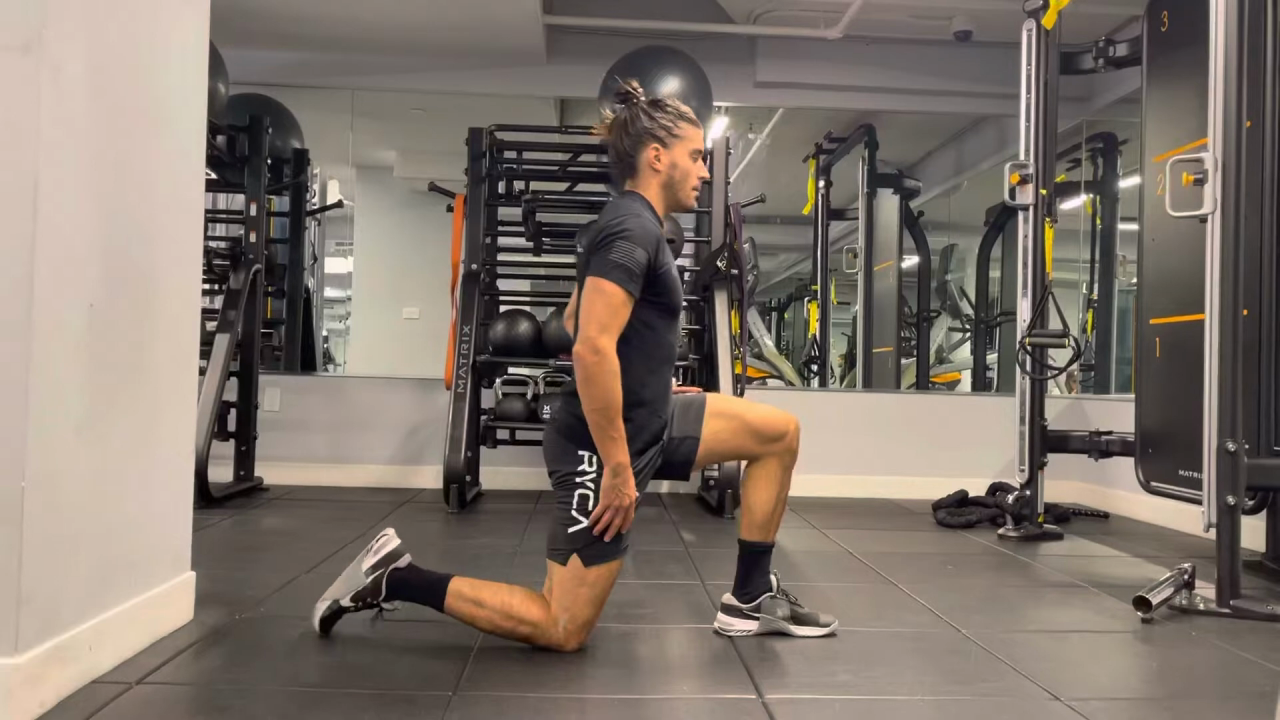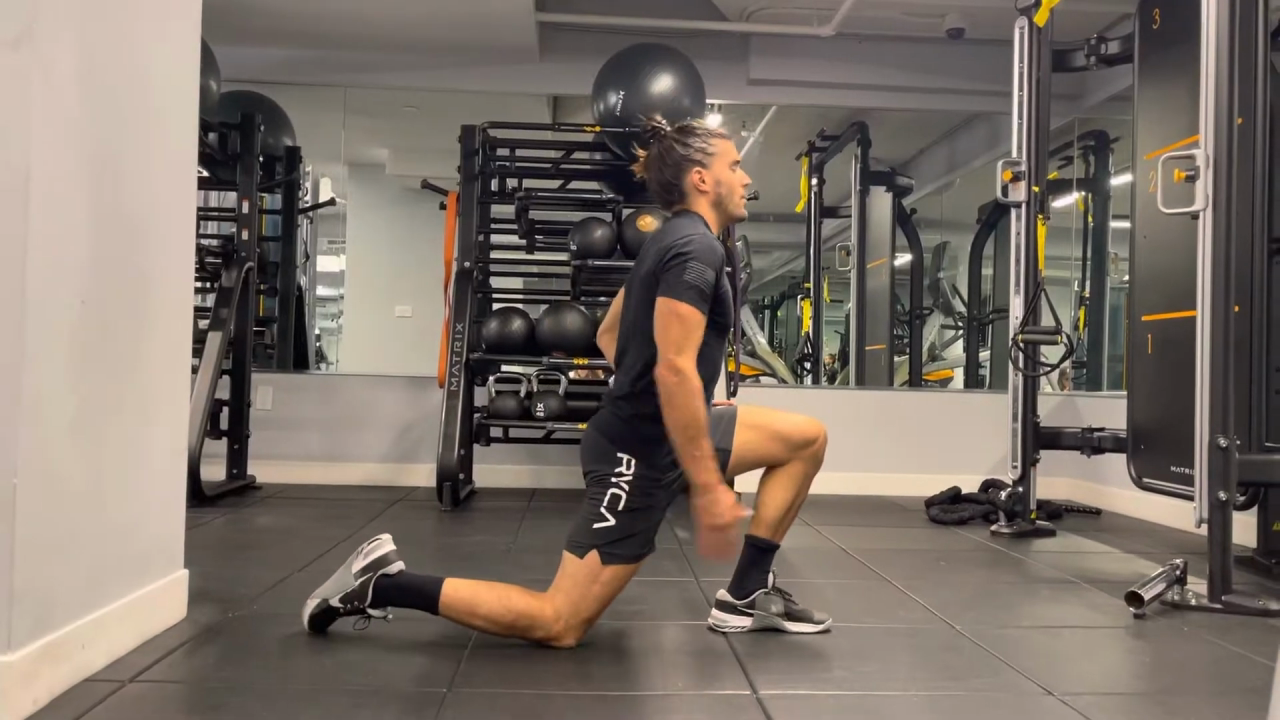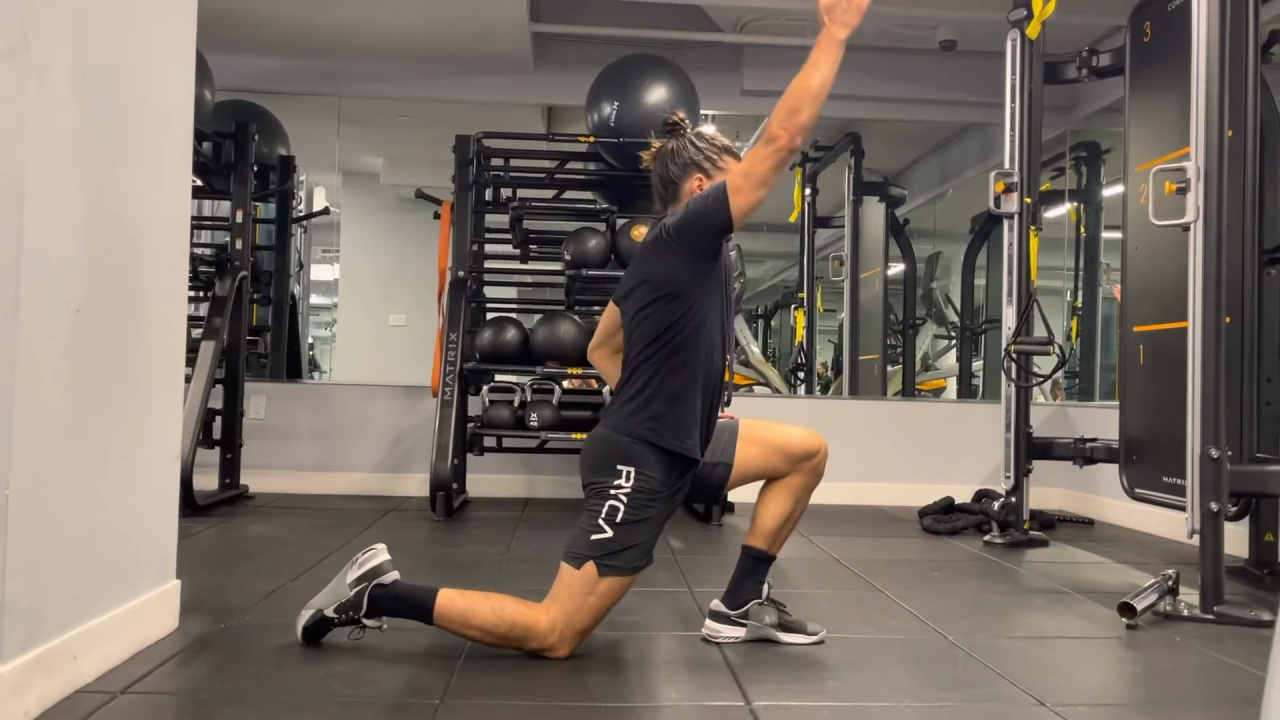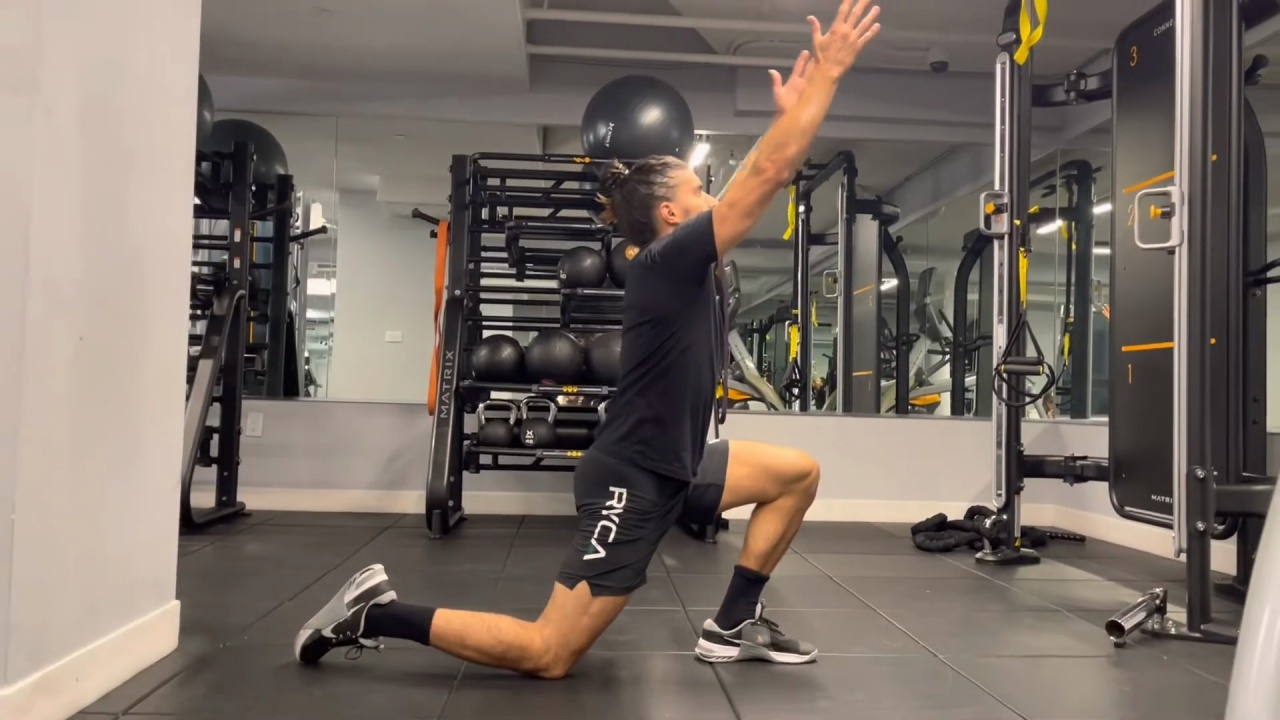
dt=1s
person 1, frame 1
left shoulder: (631, 223)
right shoulder: (631, 229)
left elbow: (575, 320)
right elbow: (592, 347)
right wrist: (618, 468)
left hip: (646, 420)
right hip: (603, 440)
left knee: (779, 432)
right knee: (562, 629)
left ankle: (752, 598)
right ankle: (395, 578)
person 1, frame 2
left shoulder: (675, 241)
right shoulder: (696, 249)
left elbow: (609, 334)
right elbow: (674, 369)
right wrist: (709, 488)
left hip: (649, 435)
right hip: (640, 454)
left knee: (805, 438)
right knee: (558, 623)
left ankle: (747, 595)
right ankle: (380, 584)
person 1, frame 3
left shoulder: (666, 252)
right shoulder: (686, 235)
left elbow: (601, 349)
right elbow: (783, 139)
left hip: (668, 443)
right hip: (640, 463)
left knee: (805, 452)
right knee: (553, 634)
left ankle: (740, 605)
right ankle: (378, 595)
person 1, frame 4
left shoulder: (676, 265)
right shoulder: (668, 262)
left elbow: (752, 182)
right elbow: (769, 174)
left wrist: (789, 111)
right wrist: (830, 69)
left hip: (670, 466)
right hip: (632, 481)
left knee: (797, 474)
right knee: (548, 654)
left ankle: (734, 624)
right ankle: (378, 614)
